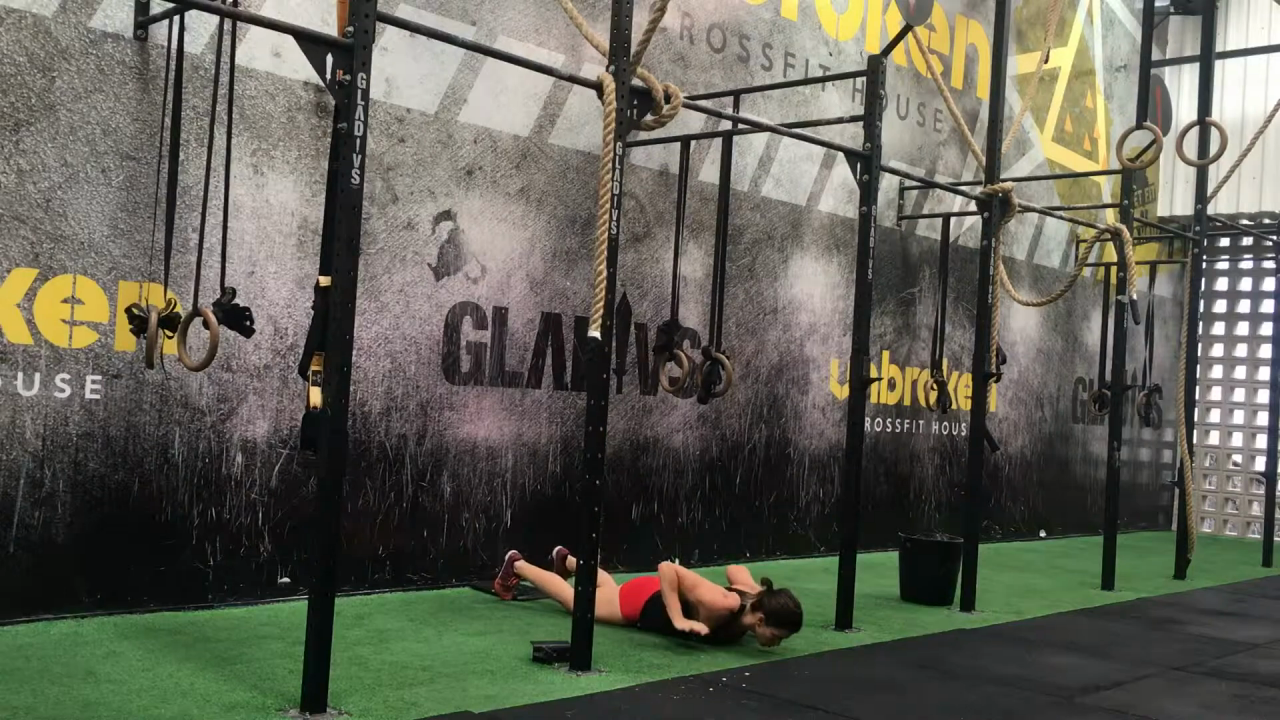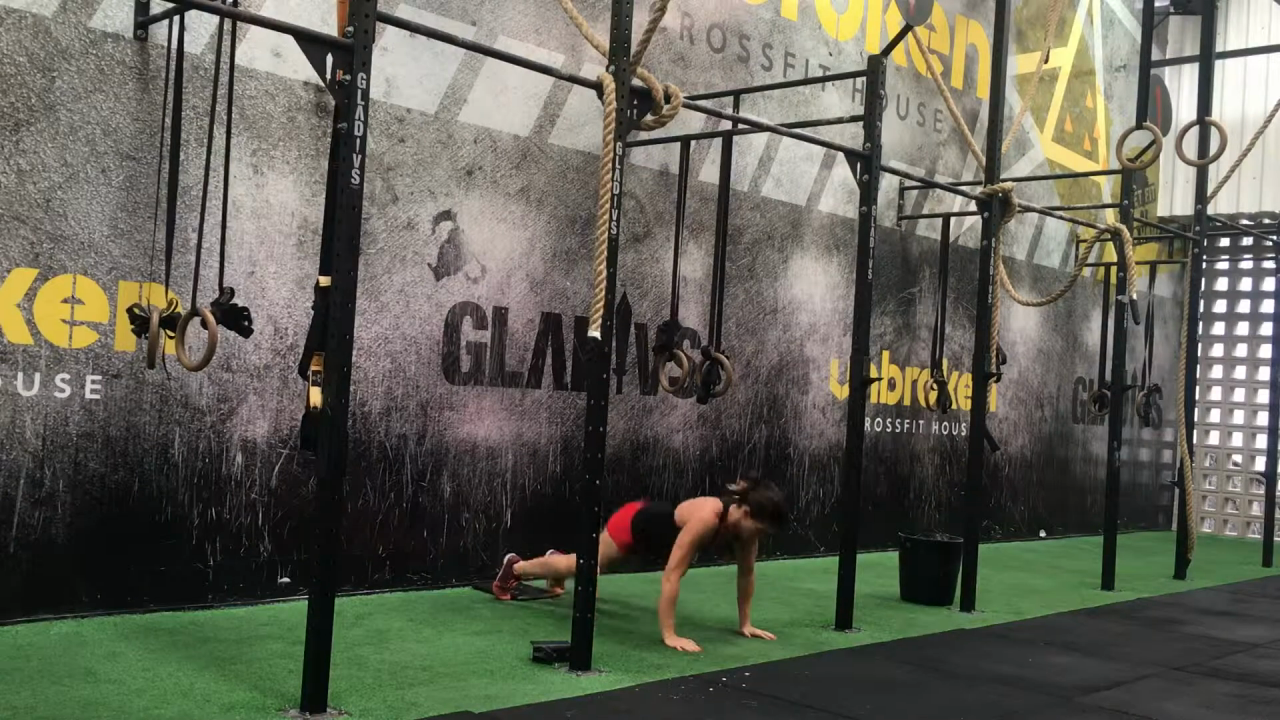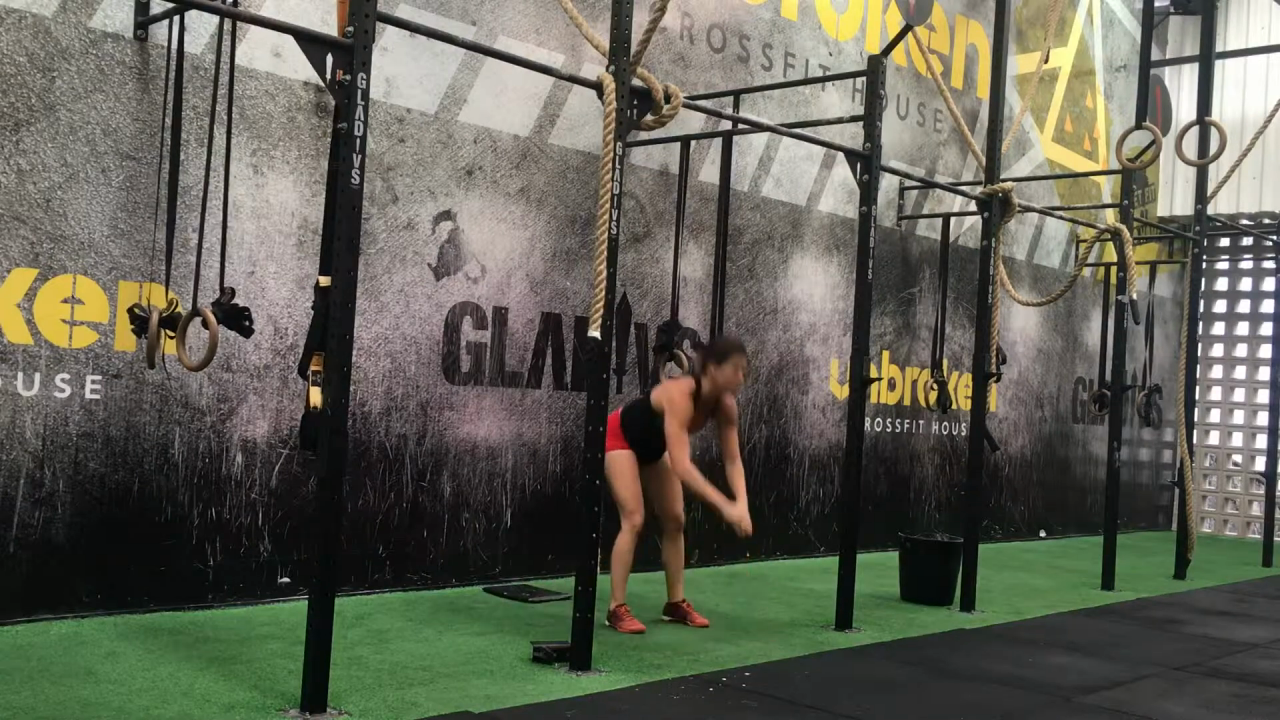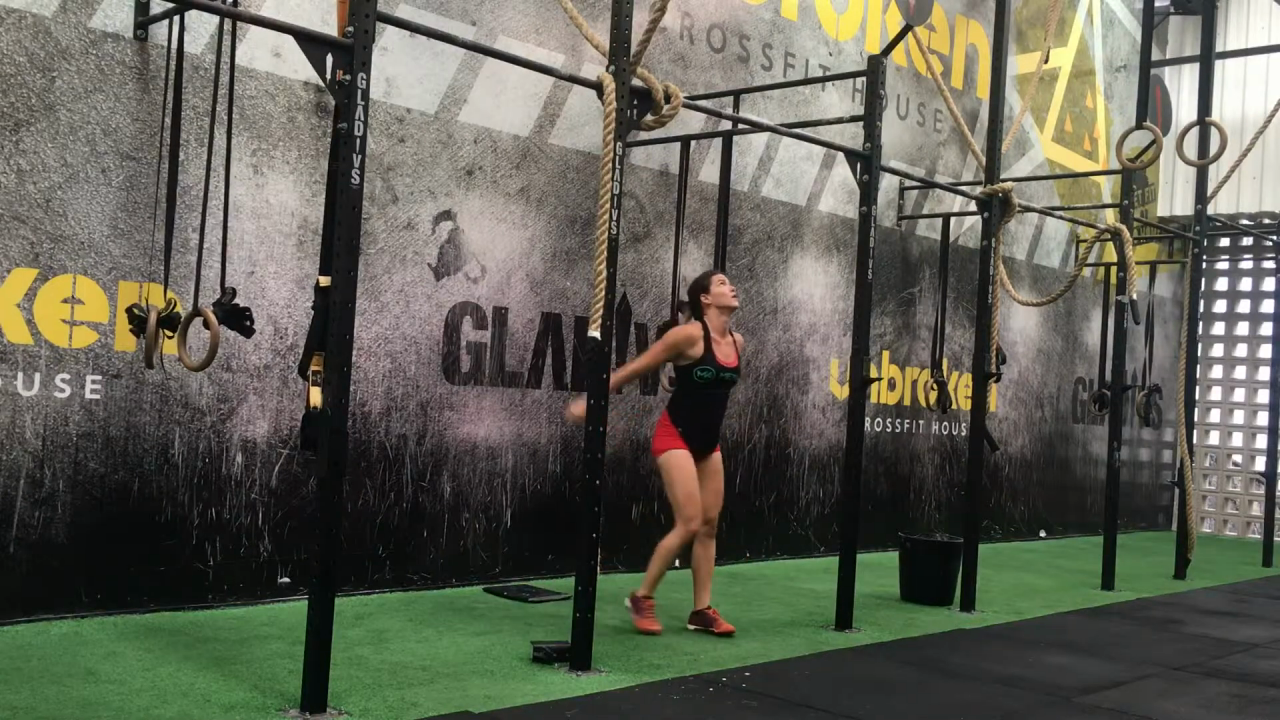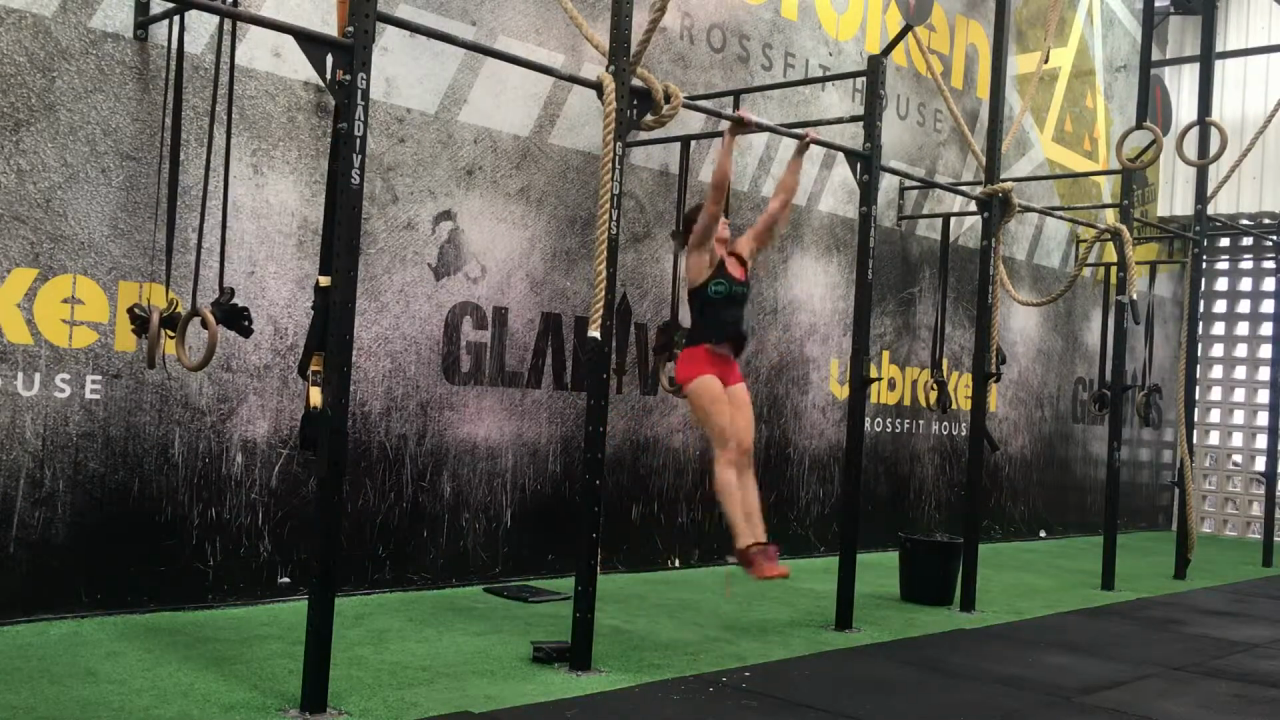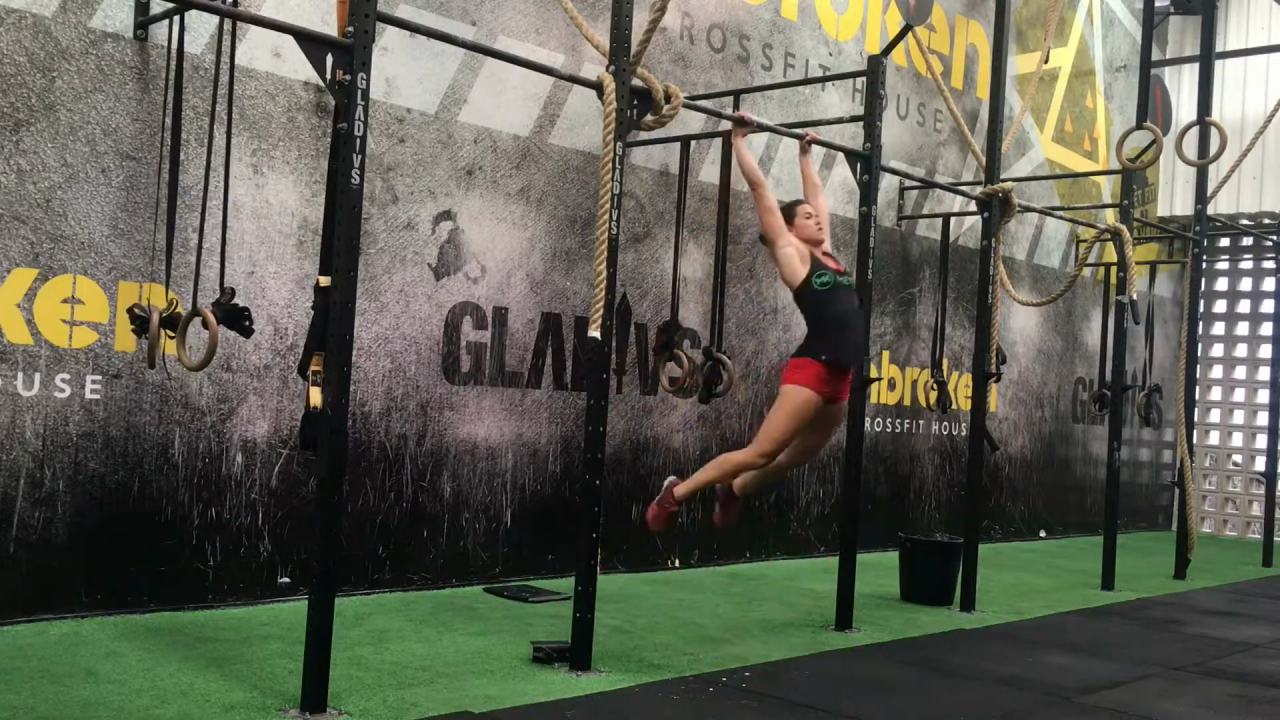
dt=0.7s
person 1, frame 1
left shoulder: (755, 598)
right shoulder: (722, 607)
left elbow: (734, 569)
right elbow: (666, 568)
right wrist: (679, 619)
left hip: (660, 594)
right hip: (641, 605)
left knee: (610, 585)
right knee: (573, 599)
left ankle: (565, 559)
right ankle: (517, 564)
person 1, frame 2
left shoulder: (744, 521)
right shoulder: (706, 518)
left elbow: (746, 573)
right elbow: (671, 575)
left wrist: (745, 623)
right wrist: (669, 635)
left hip: (655, 535)
right hip: (633, 525)
left knee: (594, 566)
left ankle: (560, 556)
right ankle: (515, 567)
person 1, frame 3
left shoulder: (725, 405)
right shoulder: (680, 396)
left elbow: (733, 459)
right elbow: (682, 466)
left wrist: (742, 504)
right wrist: (724, 506)
left hip: (653, 448)
right hip: (621, 438)
left knee: (675, 521)
right knee: (634, 520)
left ankle: (676, 603)
right ankle: (616, 610)
person 1, frame 4
left shoulder: (736, 341)
right shoulder: (689, 335)
right elbow: (634, 368)
right wrist: (588, 399)
left hip: (709, 442)
right hip: (676, 436)
left knee: (709, 526)
right knee: (688, 525)
left ankle: (703, 609)
right ankle: (642, 597)
person 1, frame 5
left shoulder: (742, 254)
right shoulder: (703, 255)
left elbow: (780, 202)
right elbow: (718, 192)
left wrist: (799, 155)
right wrist: (732, 136)
left hip: (730, 366)
right hip: (699, 361)
left knee: (744, 455)
right knee: (728, 452)
left ankle: (759, 544)
right ankle: (748, 546)
person 1, frame 6
left shoulder: (826, 252)
right shoulder: (790, 251)
left elbow: (815, 191)
right elbow: (760, 190)
left wrist: (805, 153)
right wrist: (739, 139)
left hip: (839, 378)
right hip: (810, 370)
left knee: (798, 456)
right knee: (761, 453)
left ankle: (733, 492)
right ankle: (677, 492)
